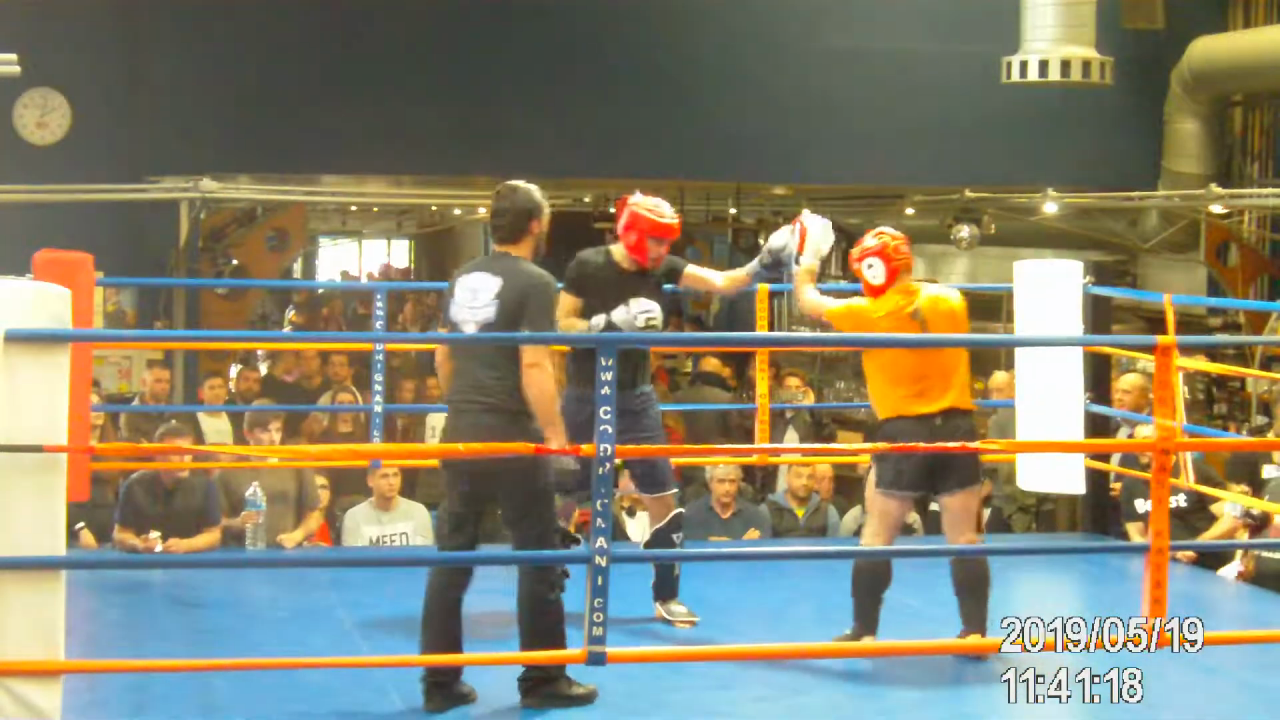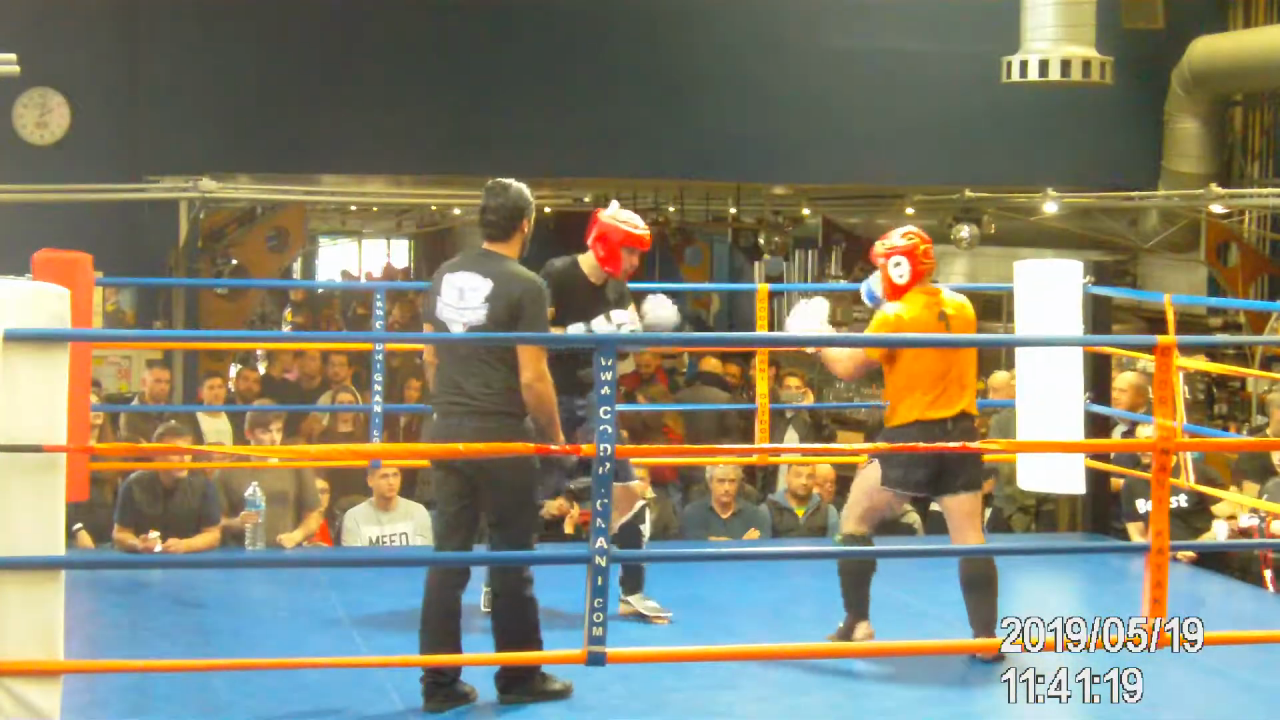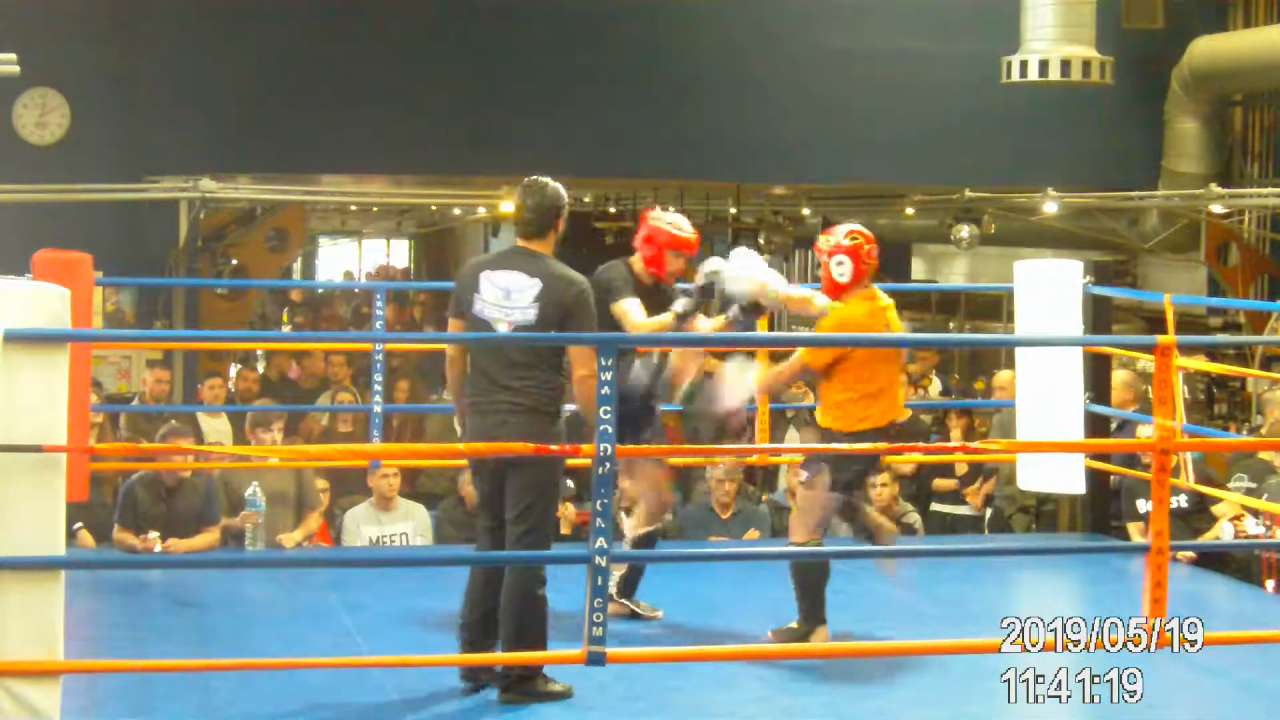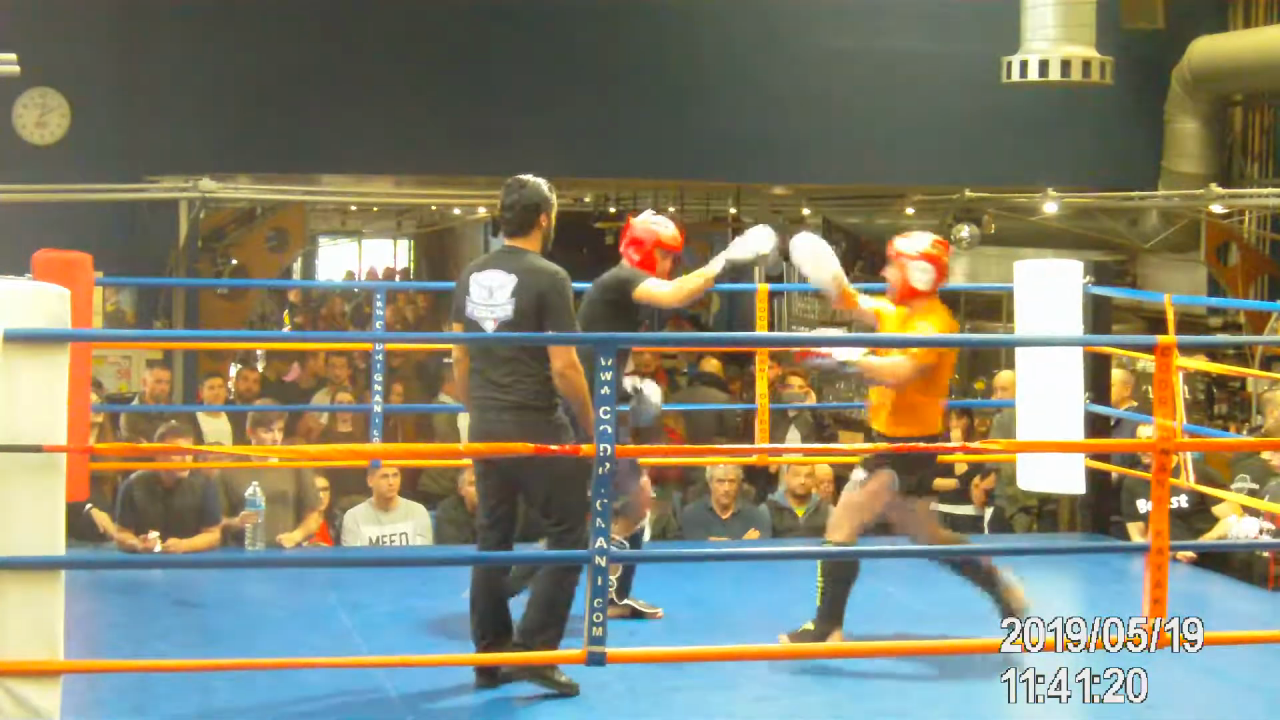
dt=0.5s
person 1, frame 1
left shoulder: (463, 278)
right shoulder: (534, 283)
left elbow: (443, 363)
right elbow: (535, 368)
right wrist: (557, 440)
left hip: (459, 433)
right hip: (508, 435)
left knee: (452, 555)
right knee: (539, 554)
left ankle: (440, 681)
right ankle: (543, 679)
person 1, frame 2
left shoulder: (445, 275)
right shoulder: (524, 285)
left elbow: (430, 358)
right elbow: (532, 378)
right wrist: (557, 438)
left hip: (448, 433)
right hip: (503, 436)
left knee: (448, 555)
right knee: (511, 558)
left ankle: (440, 681)
right ankle: (519, 675)
person 1, frame 3
left shoulder: (473, 273)
right shoulder: (569, 286)
left elbow: (454, 357)
right elbow: (584, 374)
left wrist: (463, 417)
left hip: (483, 429)
right hip: (534, 433)
left knee: (490, 544)
right knee: (526, 554)
left ankle: (477, 657)
right ankle: (520, 675)
person 1, frame 4
left shoulder: (472, 275)
right shoulder: (547, 278)
left elbow: (462, 360)
right elbow: (563, 366)
right wrist: (593, 425)
left hip: (486, 428)
right hip: (535, 427)
left knee: (492, 542)
right knee: (568, 538)
left ankle: (492, 659)
right ankle: (534, 652)
person 2, frame 1
left shoulder: (867, 313)
right shoulder: (951, 301)
left elbow: (808, 304)
left wrist: (807, 258)
left hip: (904, 434)
right hip: (957, 428)
left knee: (877, 537)
right knee: (965, 539)
left ankle: (864, 632)
right ankle: (975, 633)
person 2, frame 2
left shoulder: (894, 317)
right shoulder: (962, 307)
left elbow: (846, 367)
left wrist: (814, 332)
left hip: (910, 435)
right hip: (960, 431)
left knee: (855, 522)
right knee: (970, 540)
left ankle: (857, 622)
right ankle: (986, 635)
person 2, frame 3
left shoulder: (843, 320)
right shoulder: (880, 303)
left elbow: (793, 372)
right elbow: (815, 303)
left wrist: (749, 388)
left hip: (849, 437)
right hip: (878, 428)
left knee: (805, 530)
left ankle: (811, 625)
right ankle: (878, 530)
person 2, frame 4
left shoulder: (931, 326)
right shoulder: (901, 310)
left elbow: (902, 374)
right elbow: (855, 305)
left wrist: (847, 356)
right wrist: (830, 276)
left hip: (905, 445)
right hip: (895, 440)
left knee: (841, 526)
right knee: (924, 534)
left ankle: (826, 627)
right ankle: (1001, 590)
person 3, frame 1
left shoulder: (661, 266)
right shoulder: (588, 265)
left elbow: (722, 283)
right elbow: (560, 326)
left wrist: (765, 262)
right wrist: (608, 322)
left hip: (636, 397)
right hip: (585, 396)
left knee: (663, 497)
left ankle: (667, 597)
person 3, frame 2
left shoulder: (616, 288)
right shoulder: (557, 274)
left elbow: (635, 338)
left wrist: (656, 323)
right wrist: (587, 331)
left hip: (588, 402)
left knee: (626, 492)
left ankle: (632, 593)
person 3, frame 3
left shoulder: (662, 289)
right shoulder: (612, 276)
left elbow: (701, 329)
right elbow: (642, 332)
right wrist: (690, 304)
left hip: (631, 398)
left knee: (656, 497)
right knee: (689, 355)
left ankle: (620, 592)
person 3, frame 4
left shoulder: (619, 288)
right shoulder: (620, 280)
right elbow: (675, 295)
left wrist: (630, 387)
right wrist: (727, 259)
left knee: (639, 495)
right knee: (627, 504)
left ankle: (614, 595)
